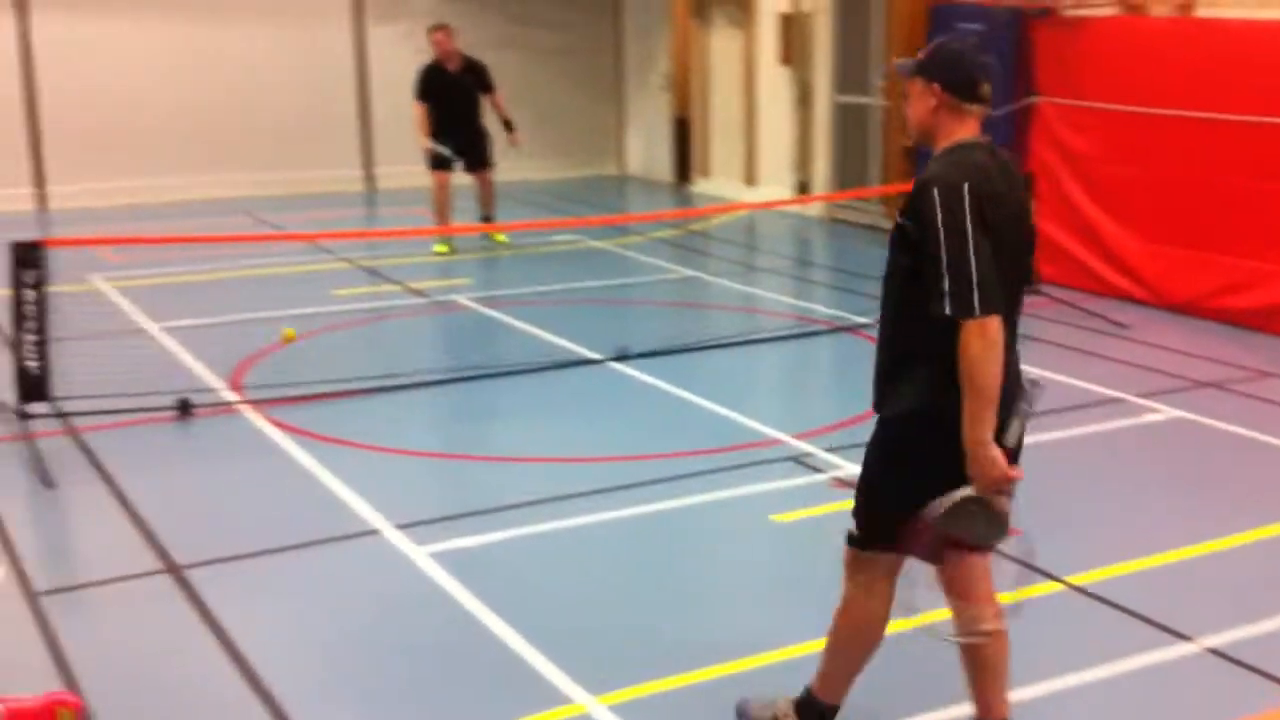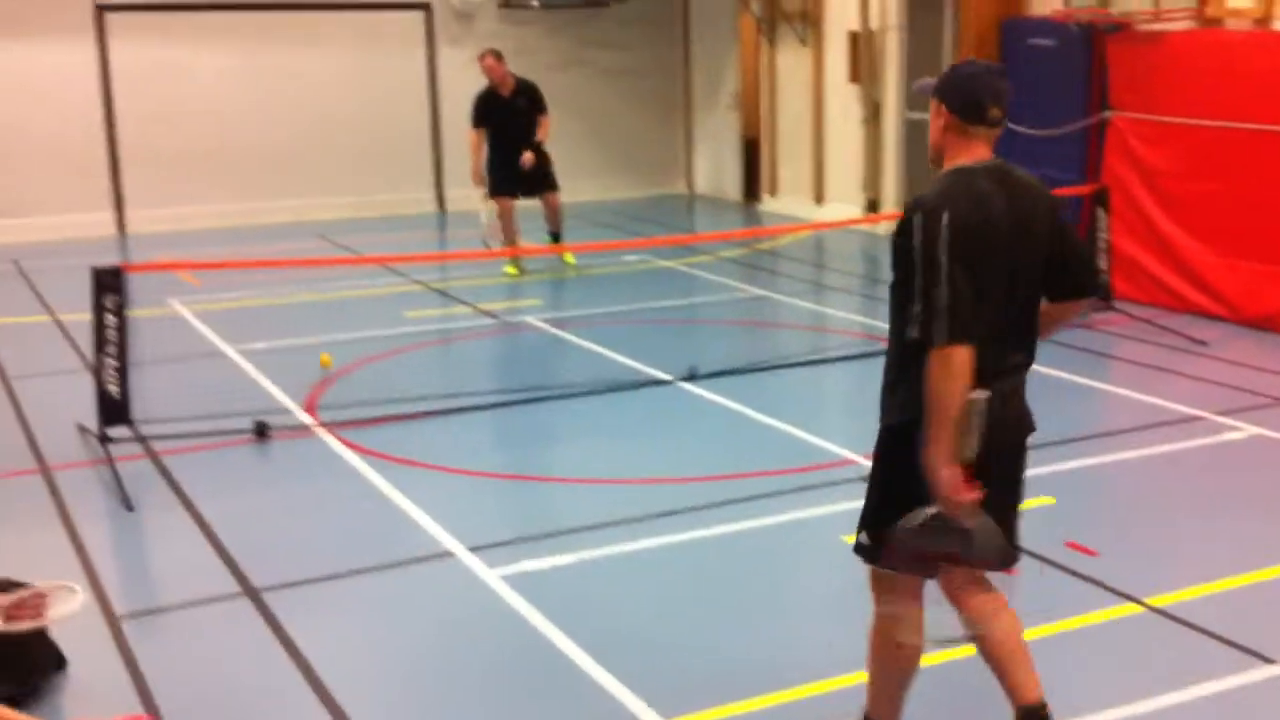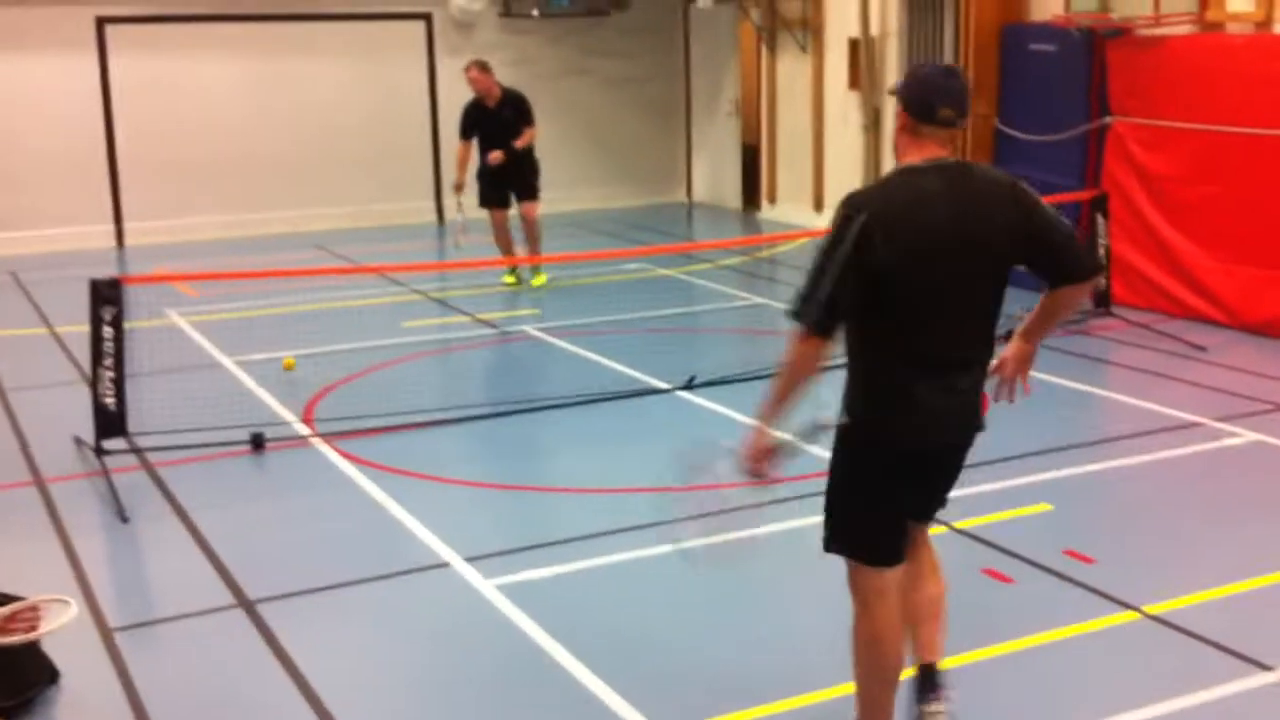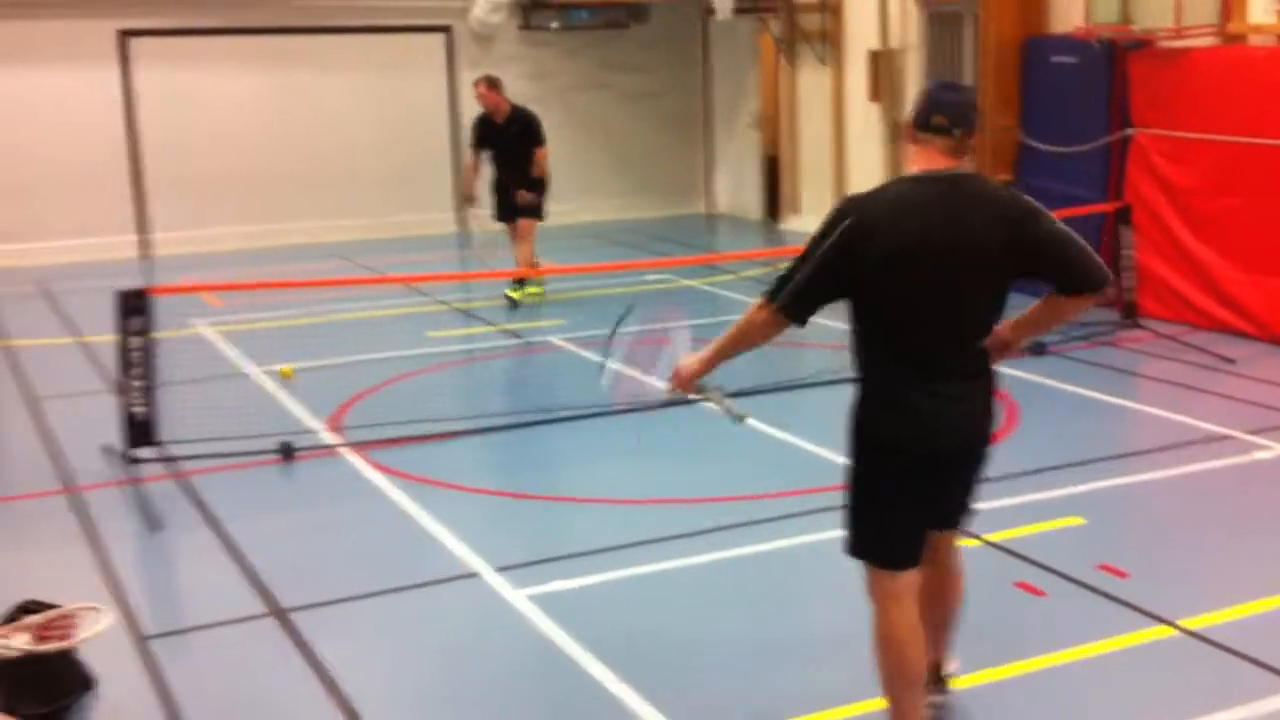
dt=0.2s
person 1, frame 1
left shoulder: (950, 185)
right shoulder: (999, 173)
left elbow: (978, 319)
left wrist: (978, 438)
left hip: (935, 414)
right hip: (985, 409)
left knee: (871, 568)
right knee: (964, 570)
person 1, frame 2
left shoulder: (937, 211)
right shoulder: (1033, 199)
left elbow: (949, 345)
right elbow: (1074, 293)
left wrist: (938, 455)
left hip: (932, 428)
right hip: (1003, 422)
left knee: (896, 586)
right knee: (966, 580)
person 1, frame 3
left shoulder: (870, 210)
right shoulder: (1003, 196)
left elbow: (814, 333)
right elbow: (1081, 273)
left wrist: (766, 424)
right wrist: (1026, 343)
left hip: (885, 417)
right hip: (959, 410)
left knee: (874, 579)
right knee: (911, 537)
person 1, frame 4
left shoulder: (864, 216)
right shoulder: (1004, 209)
left elbow: (779, 311)
right elbow: (1089, 282)
left wrist: (703, 363)
right wrist: (1015, 332)
left hip: (893, 422)
right hip: (970, 416)
left knee: (892, 583)
right knee: (941, 541)
person 2, frame 1
left shoulder: (475, 67)
right shoulder: (429, 73)
left elbow: (493, 97)
right elbow: (421, 106)
left wrist: (509, 126)
right wrist: (425, 138)
left hip: (472, 133)
right hip: (442, 137)
left knee: (486, 179)
right knee: (440, 183)
left ankle: (488, 224)
right ankle: (444, 236)
person 2, frame 2
left shoulder: (529, 89)
right shoulder: (484, 99)
left elbow: (543, 121)
right elbow: (478, 134)
left wrist: (534, 149)
right wrist: (477, 167)
left hip: (532, 158)
right hip: (501, 161)
left knee: (552, 202)
right knee: (504, 208)
left ankle: (557, 242)
right ankle: (514, 258)
person 2, frame 3
left shoulder: (516, 100)
right shoulder: (472, 110)
left elbow: (530, 133)
right elbow: (465, 144)
left wrist: (506, 152)
right wrist: (460, 177)
left hip: (522, 166)
right hip: (491, 171)
left knee: (529, 214)
right knee: (498, 220)
left ankle: (536, 264)
right ankle: (512, 267)
person 2, frame 4
left shoulder: (525, 118)
right shoulder: (482, 123)
left elbow: (541, 154)
right elbow: (475, 156)
left wrist: (532, 187)
right wrist: (469, 188)
left hip: (529, 184)
right hip: (506, 184)
left knee: (525, 230)
right knee: (515, 234)
left ankle: (519, 285)
right ankle: (534, 276)
